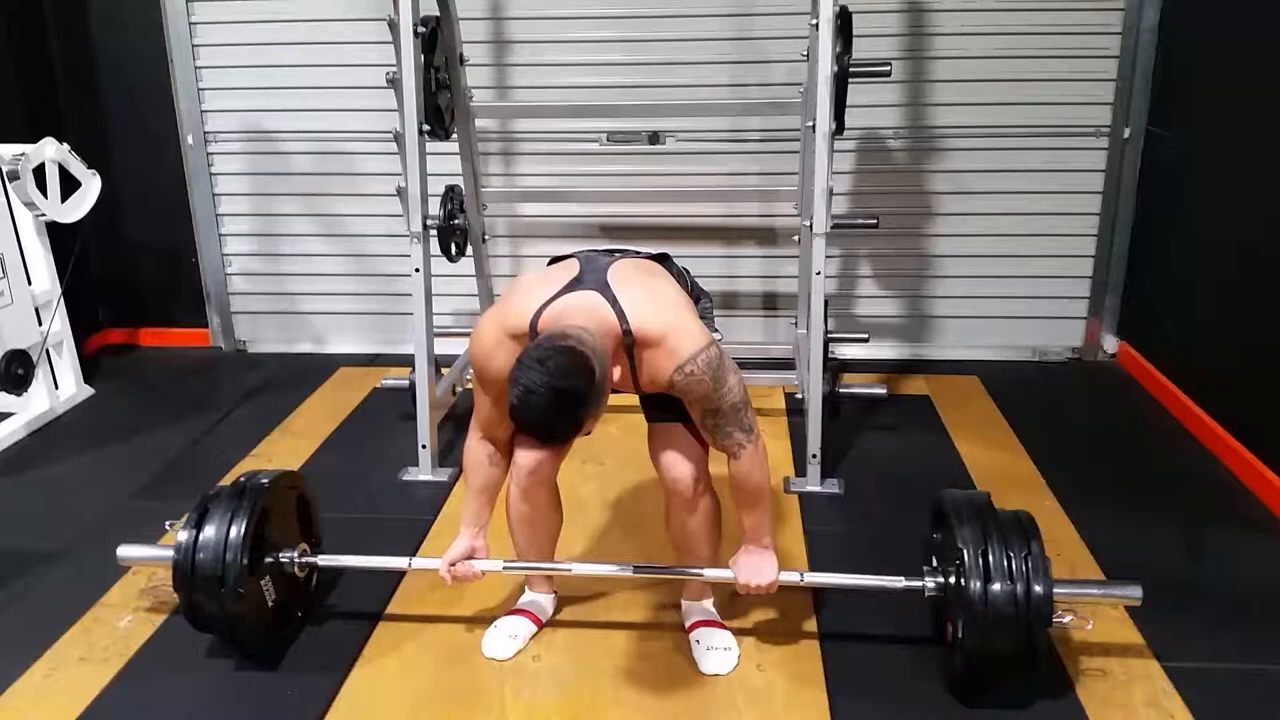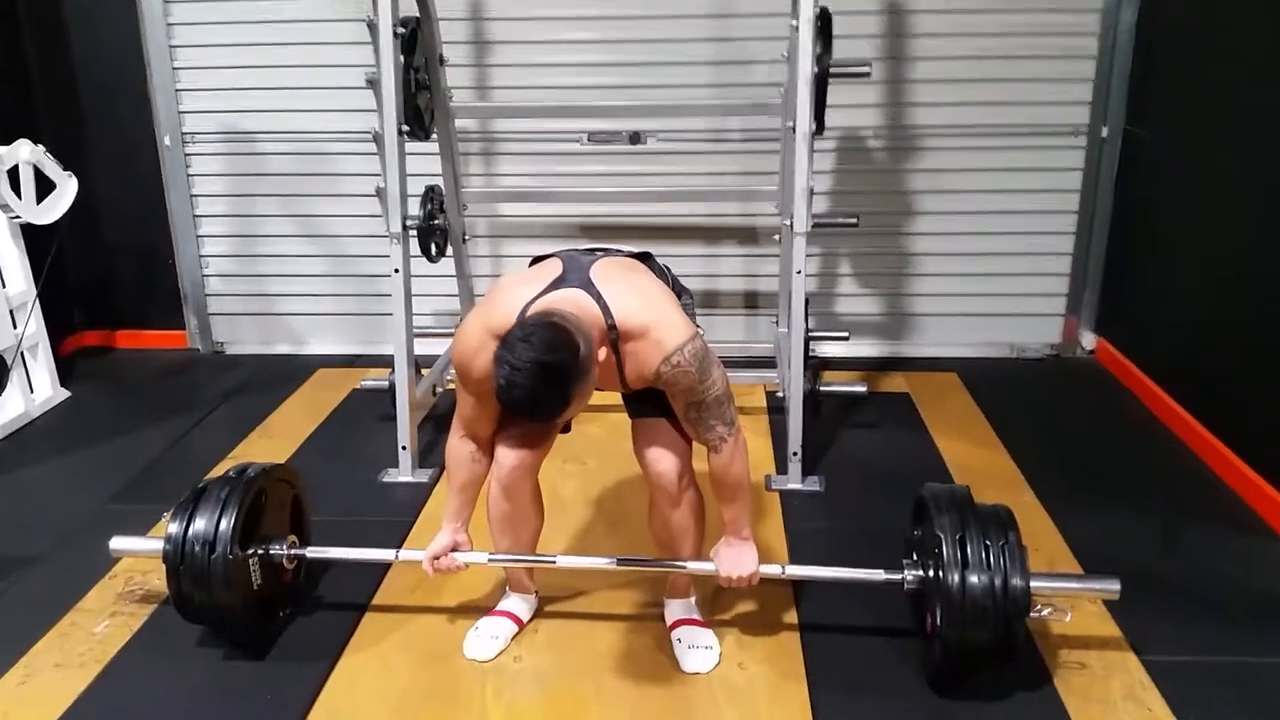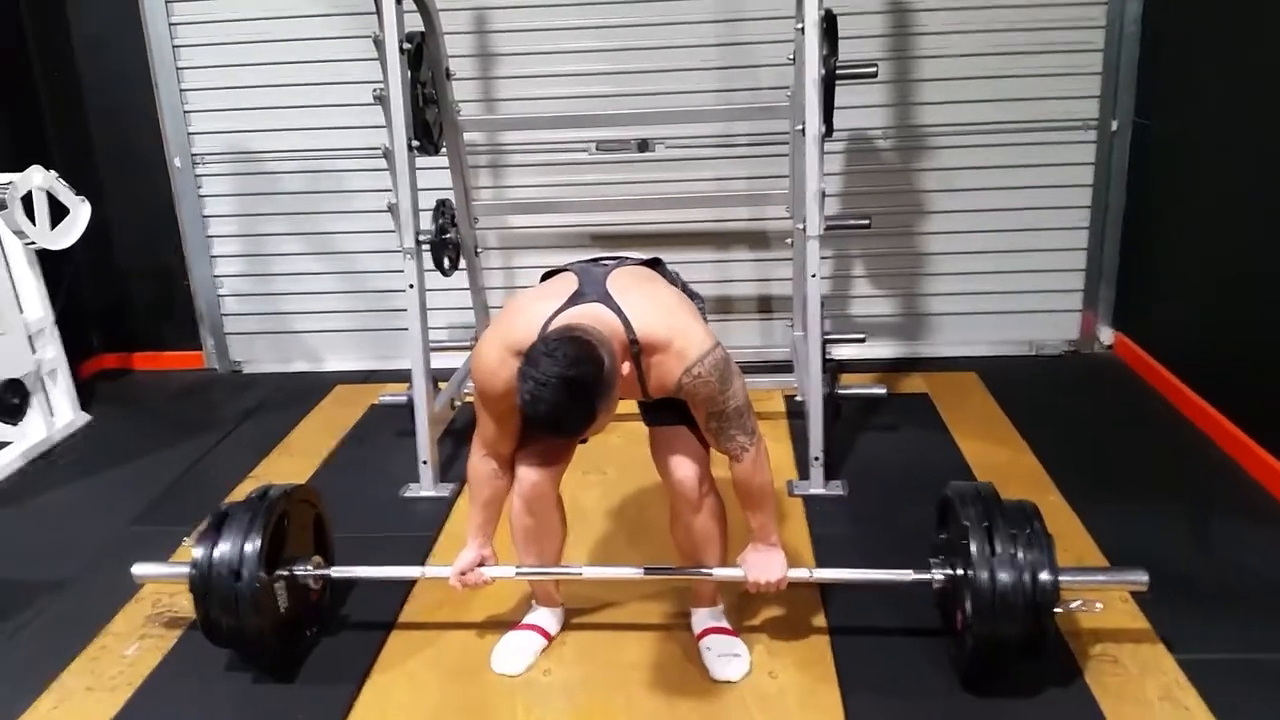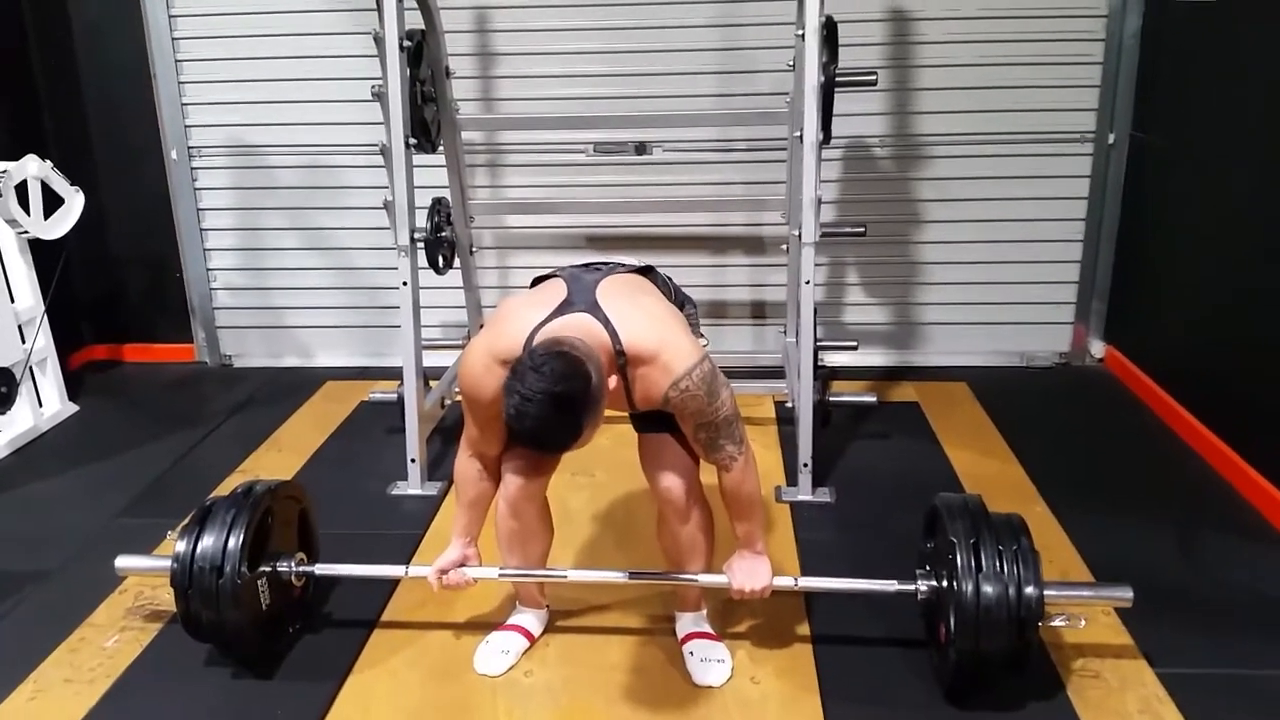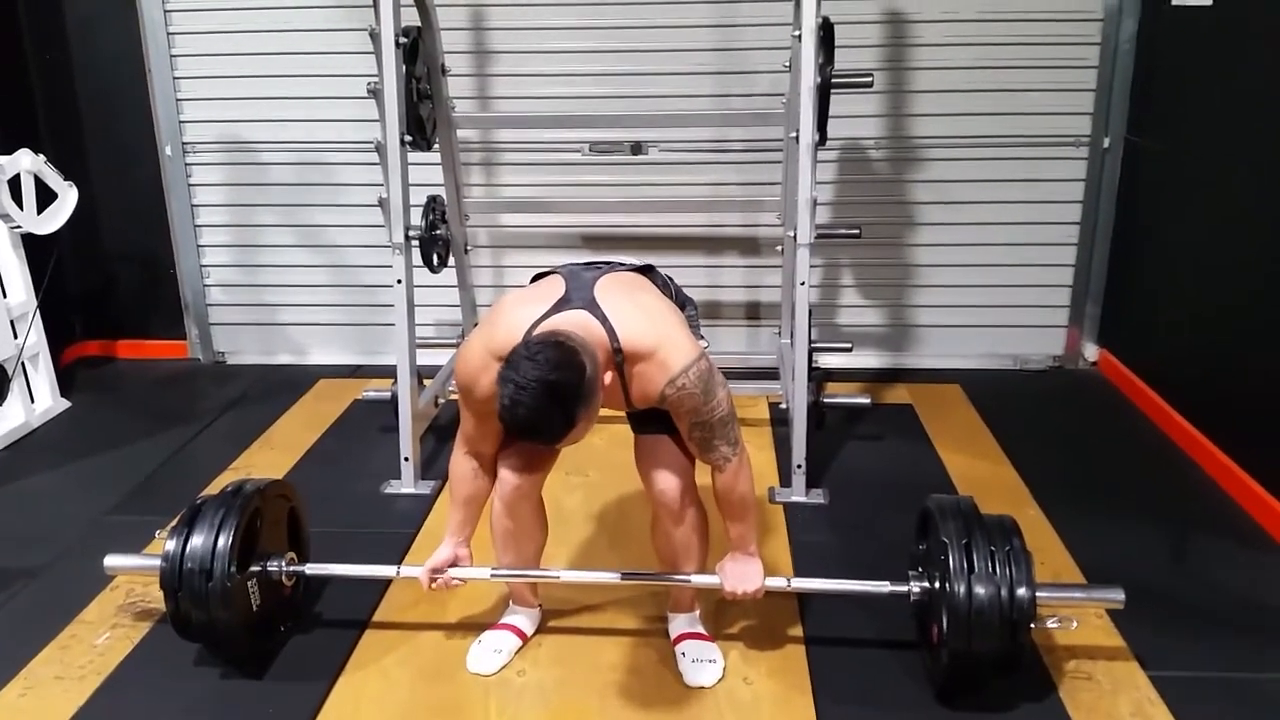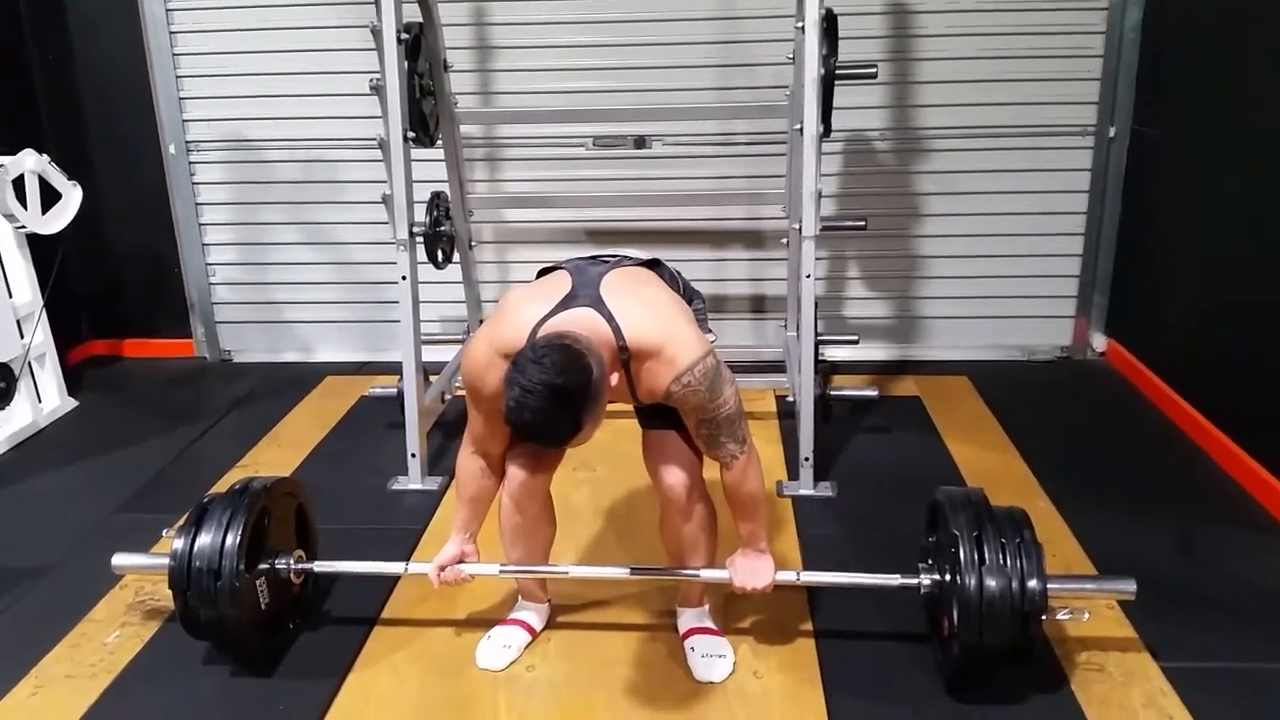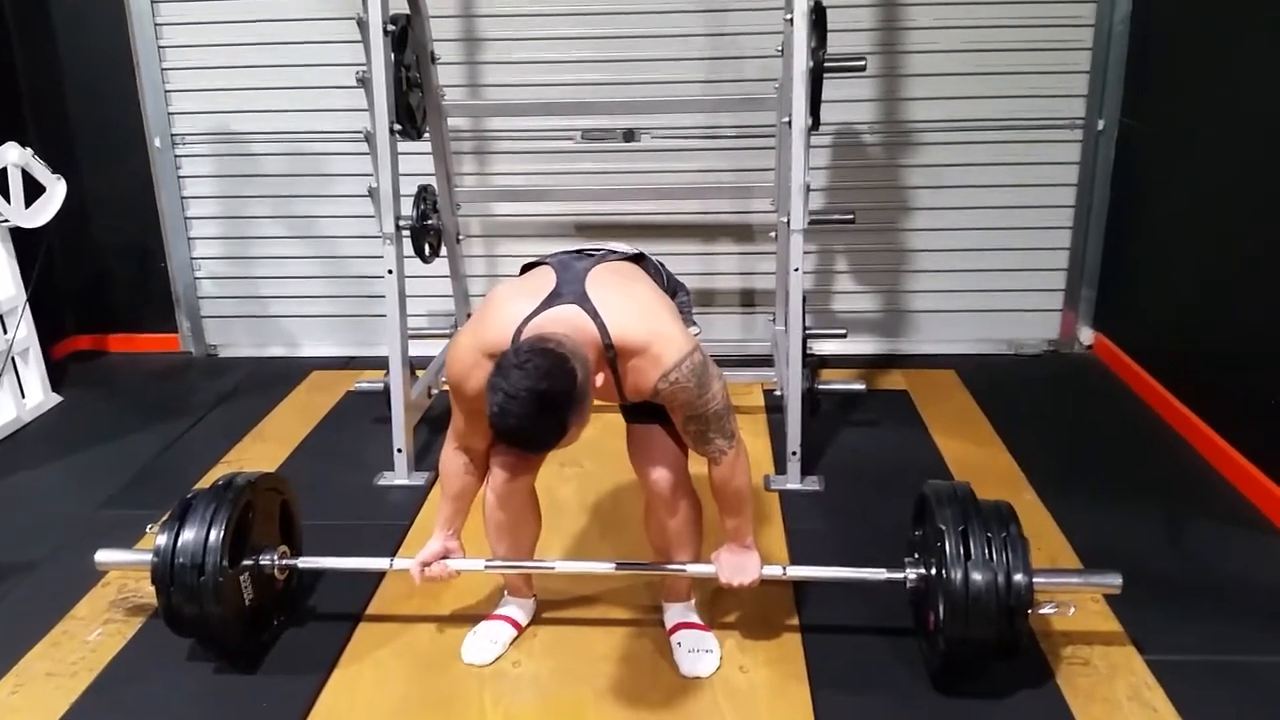
dt=0.7s
person 1, frame 1
left shoulder: (680, 349)
right shoulder: (499, 339)
left elbow: (742, 443)
right elbow: (489, 438)
left wrist: (758, 546)
right wrist: (471, 531)
right hip: (563, 318)
left knee: (685, 475)
right knee: (529, 464)
left ankle: (698, 601)
right ankle: (538, 594)
person 1, frame 2
left shoulder: (664, 342)
right shoulder: (482, 339)
left elbow: (723, 436)
right elbow: (471, 437)
left wrist: (737, 537)
right wrist: (454, 525)
left hip: (640, 334)
left knee: (669, 471)
right knee: (511, 462)
left ankle: (681, 600)
right ankle: (519, 593)
person 1, frame 3
left shoulder: (683, 353)
right shoulder: (500, 357)
left elbow: (743, 446)
right elbow: (491, 453)
left wrist: (764, 542)
right wrist: (478, 542)
left hip: (660, 346)
left knee: (688, 477)
right knee: (531, 477)
left ankle: (707, 609)
right ankle: (545, 608)
person 1, frame 4
left shoulder: (673, 365)
right shoulder: (488, 364)
left elbow: (732, 455)
right elbow: (479, 454)
left wrist: (751, 550)
right wrist: (463, 541)
left hip: (650, 344)
left knee: (677, 486)
right knee: (516, 480)
left ankle: (691, 614)
right ankle: (529, 609)
person 1, frame 5
left shoulder: (671, 363)
right shoulder: (484, 359)
left elbow: (727, 456)
right elbow: (474, 451)
left wrist: (743, 552)
right wrist: (456, 540)
left hip: (651, 346)
left knee: (672, 488)
right knee: (513, 478)
left ankle: (685, 615)
right ankle: (522, 608)
person 1, frame 6
left shoulder: (677, 359)
right shoulder: (491, 357)
left elbow: (735, 453)
right elbow: (482, 451)
left wrist: (754, 548)
right wrist: (462, 537)
left hip: (658, 337)
left knee: (680, 483)
right knee: (521, 475)
left ankle: (694, 610)
right ankle: (531, 603)
person 1, frame 7
left shoulder: (663, 355)
right shoulder: (476, 355)
left elbow: (723, 448)
right elbow: (466, 447)
left wrist: (740, 544)
right wrist: (446, 534)
left knee: (665, 478)
right knee: (506, 469)
left ankle: (680, 604)
right ankle: (517, 598)
